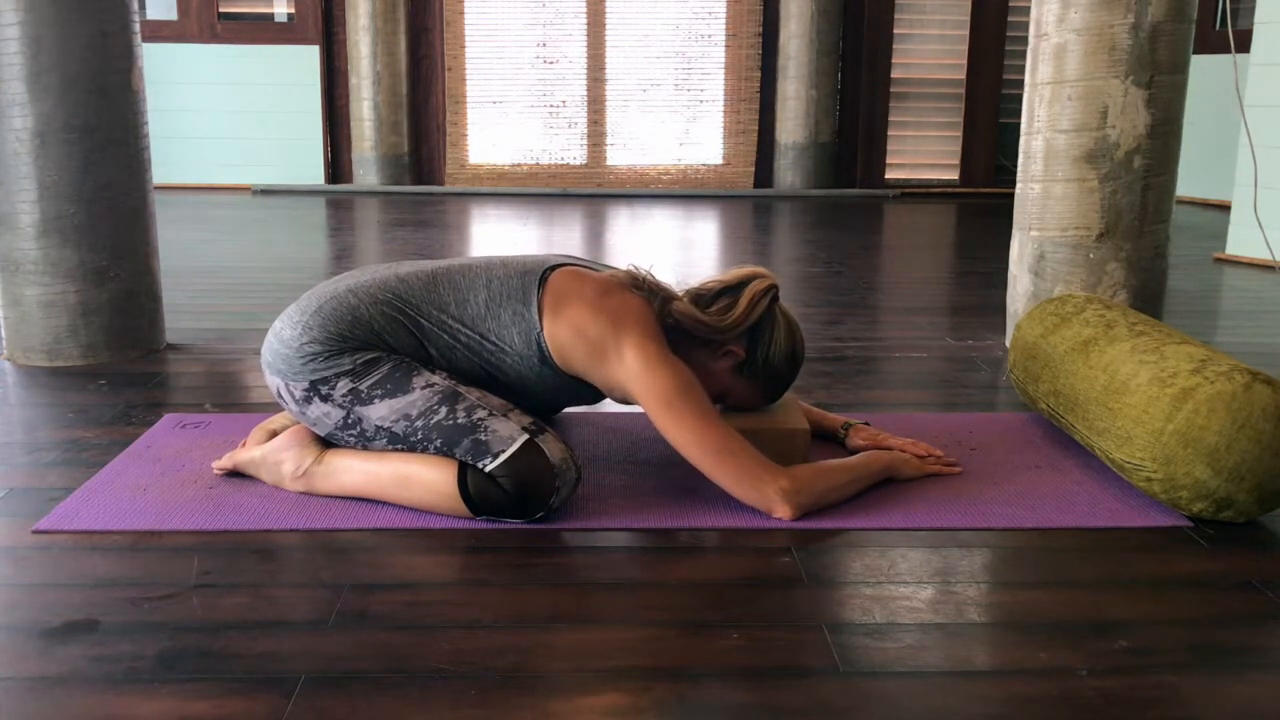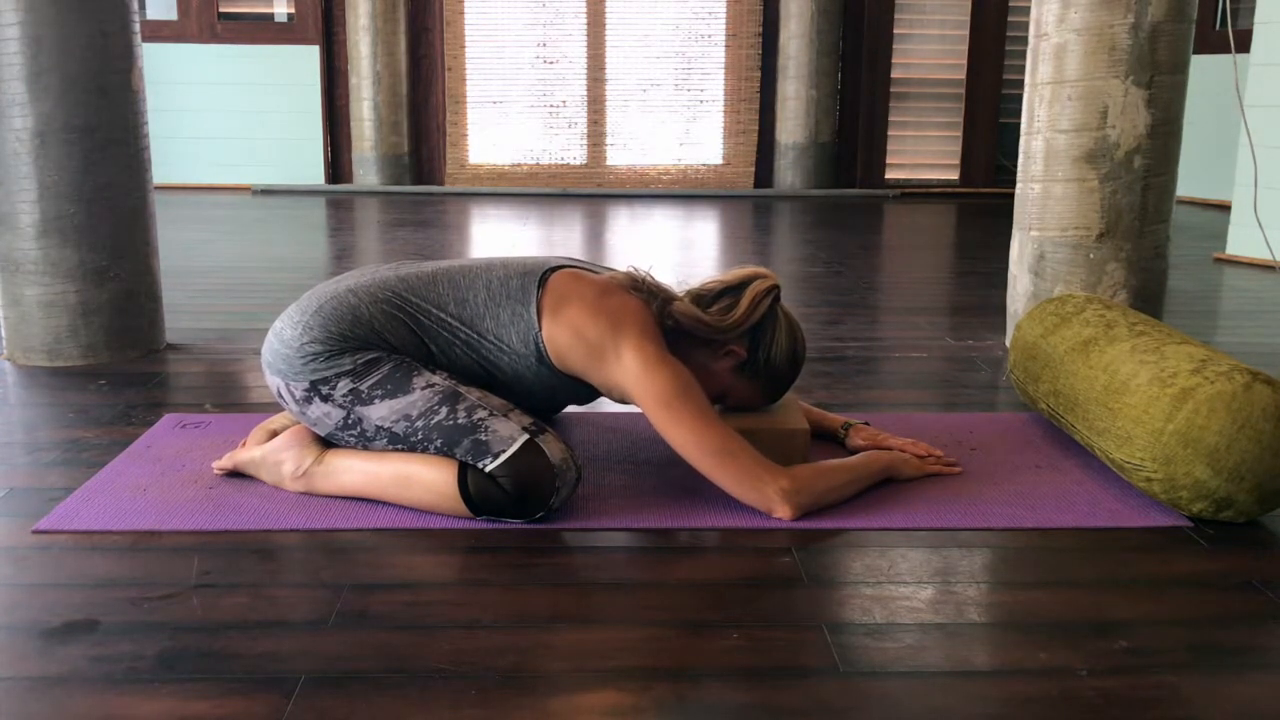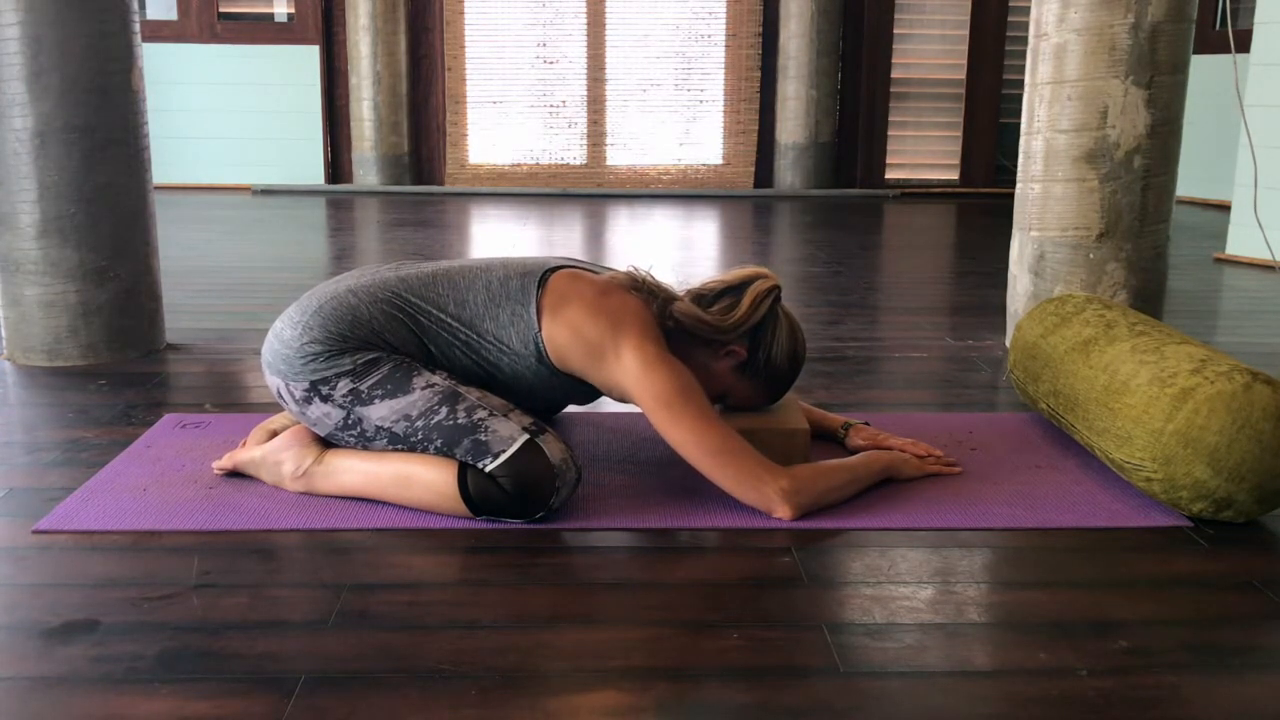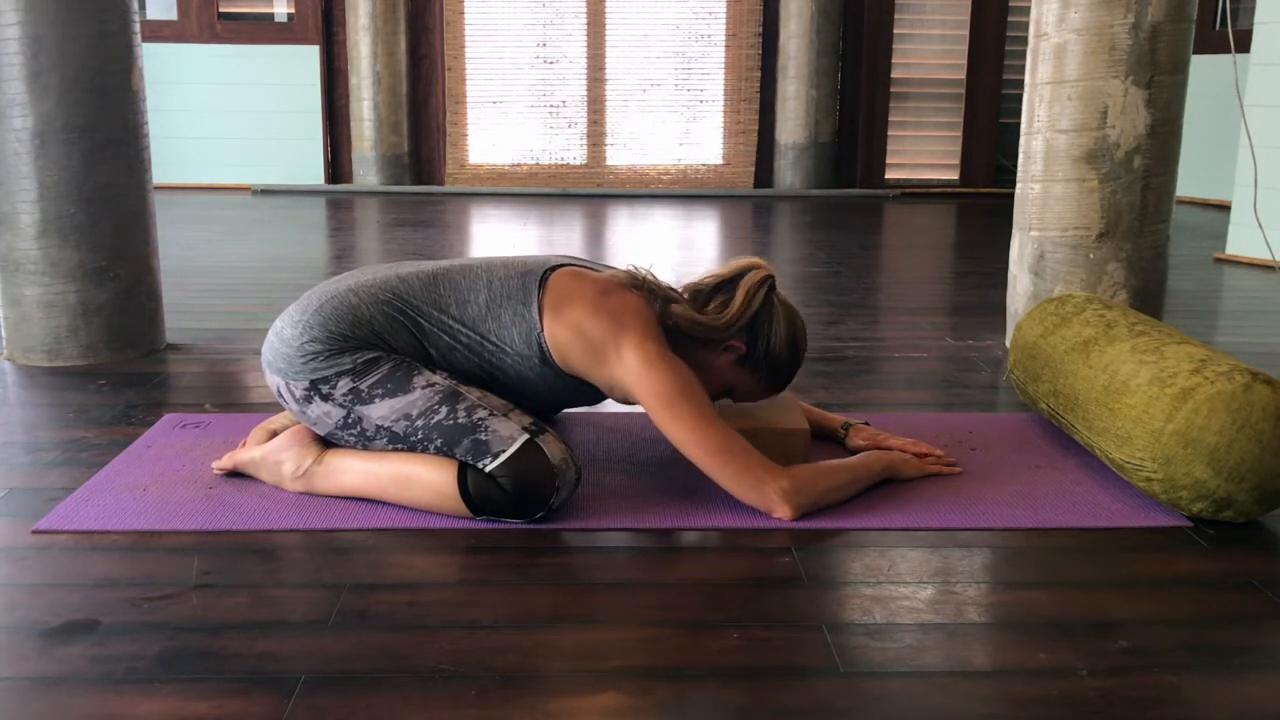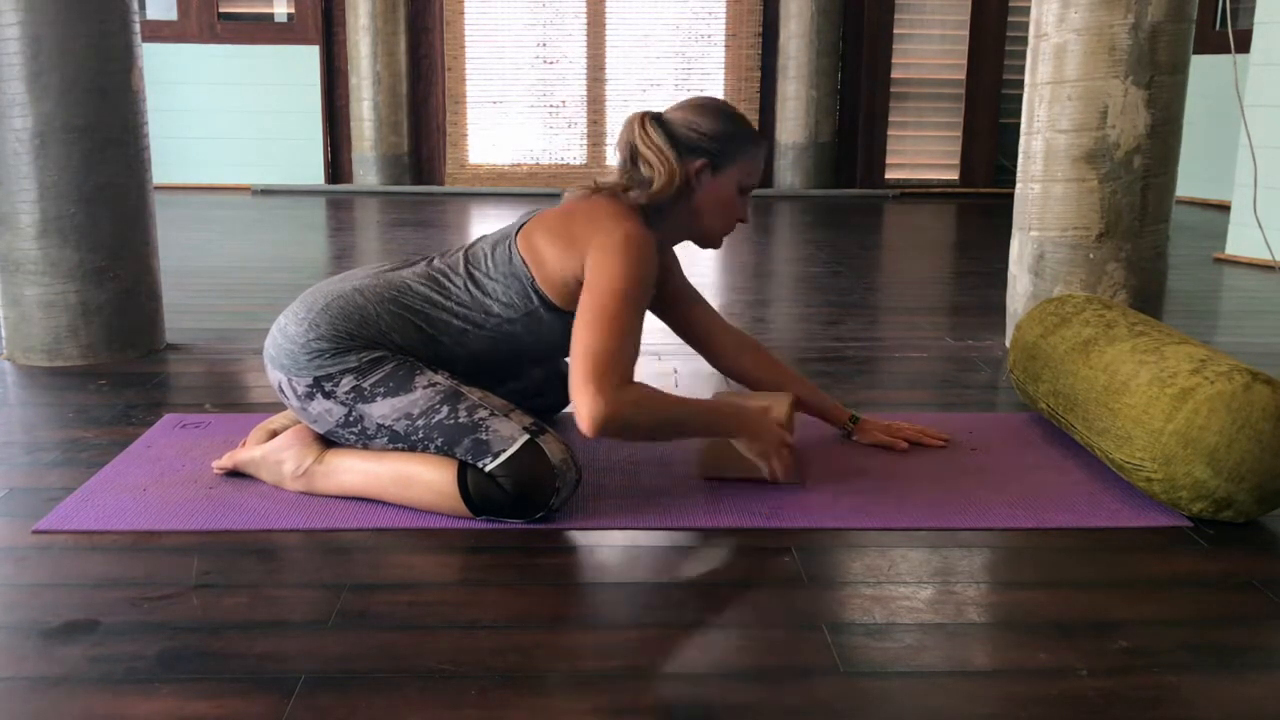
dt=0.3s
person 1, frame 1
left shoulder: (650, 309)
right shoulder: (644, 353)
left elbow: (751, 394)
right elbow: (780, 496)
left wrist: (846, 429)
right wrist: (883, 465)
left hip: (358, 310)
right hip: (322, 348)
left knee: (528, 411)
right knee: (534, 477)
left ankle: (325, 421)
right ankle: (307, 462)
person 1, frame 2
left shoulder: (648, 310)
right shoulder: (642, 354)
left elbow: (758, 397)
right elbow: (780, 497)
left wrist: (846, 428)
right wrist: (883, 465)
left hip: (360, 309)
right hip: (322, 349)
left knee: (532, 410)
right knee: (535, 476)
left ankle: (326, 421)
right ankle: (307, 462)
person 1, frame 3
left shoulder: (648, 308)
right shoulder: (643, 353)
left elbow: (751, 395)
right elbow: (781, 496)
left wrist: (845, 428)
right wrist: (884, 464)
left hip: (361, 308)
right hip: (323, 348)
left knee: (532, 409)
right knee: (534, 477)
left ankle: (325, 420)
right ankle: (306, 461)
person 1, frame 4
left shoulder: (654, 302)
right shoulder: (644, 349)
left elbow: (719, 409)
right elbow: (780, 496)
left wrist: (843, 431)
right wrist: (877, 472)
left hip: (363, 314)
right hip: (322, 351)
left knee: (539, 418)
right knee: (538, 480)
left ankle: (323, 432)
right ankle: (309, 467)
person 1, frame 5
left shoulder: (634, 223)
right shoulder: (624, 240)
left elbow: (725, 344)
right elbow: (601, 408)
left wrist: (848, 421)
right wrist: (736, 421)
left hip: (364, 315)
right hip: (324, 345)
left knee: (544, 392)
right knee: (536, 477)
left ankle: (324, 417)
right ankle: (304, 462)
